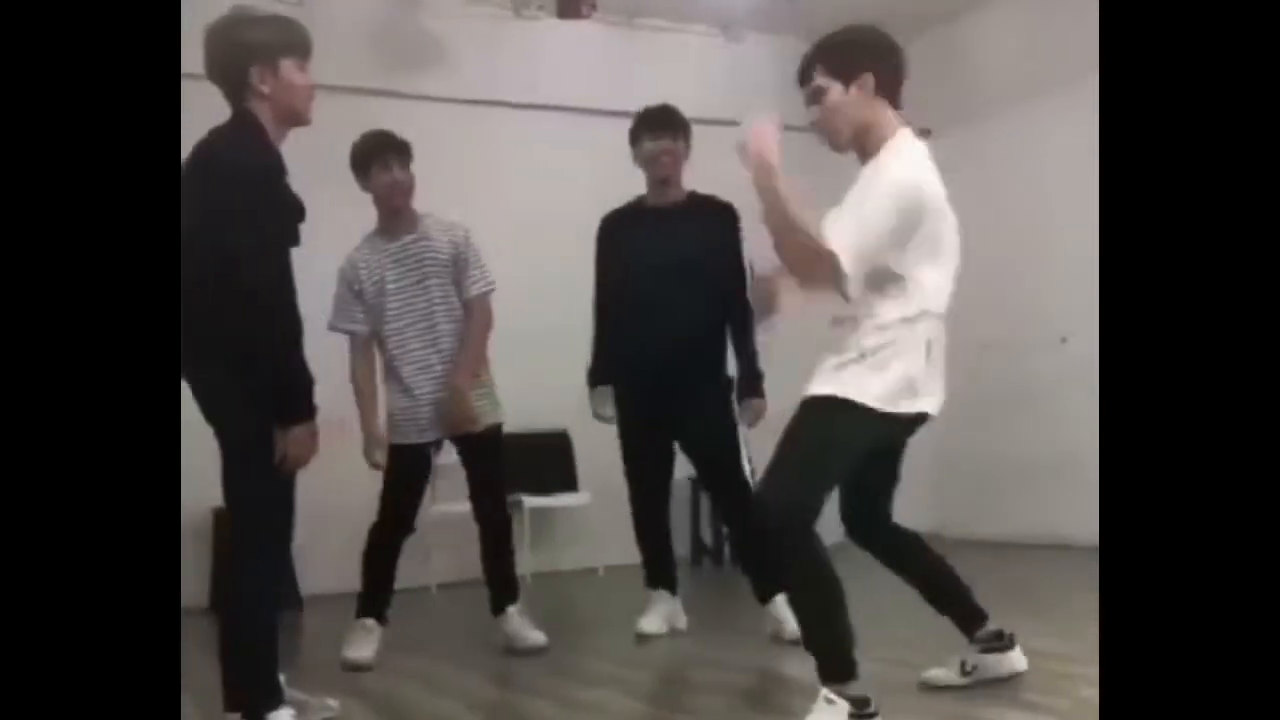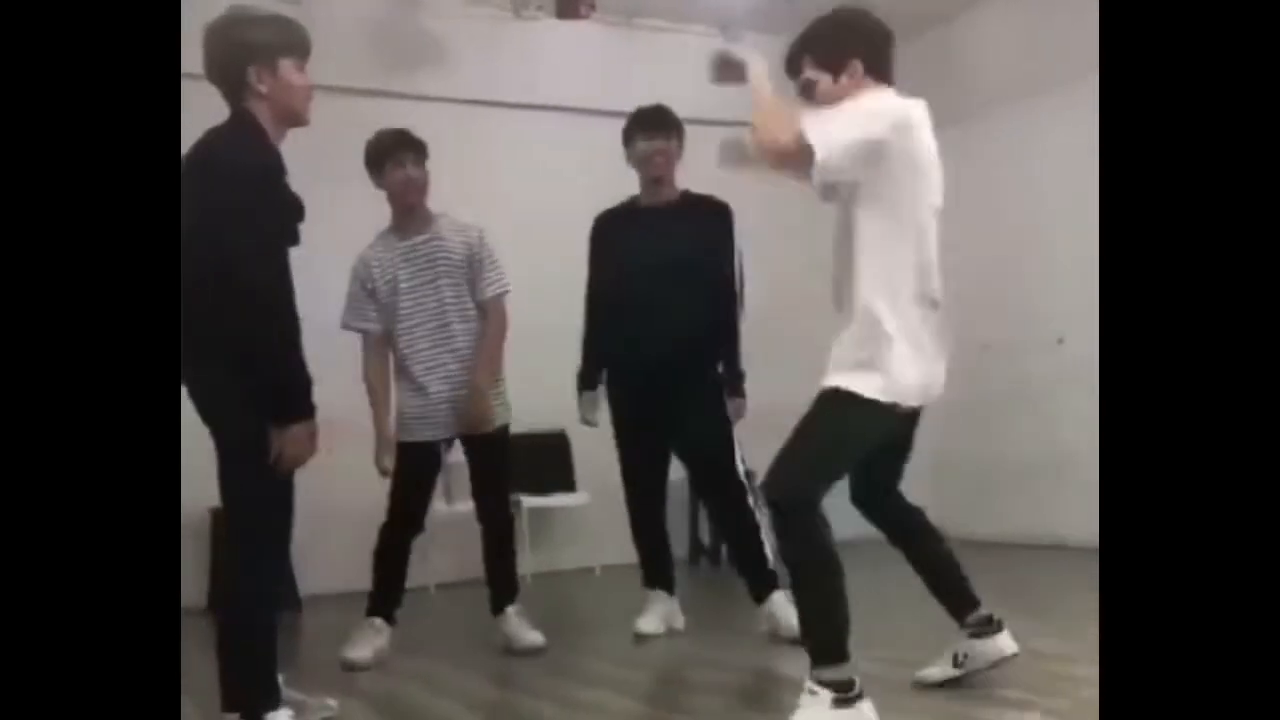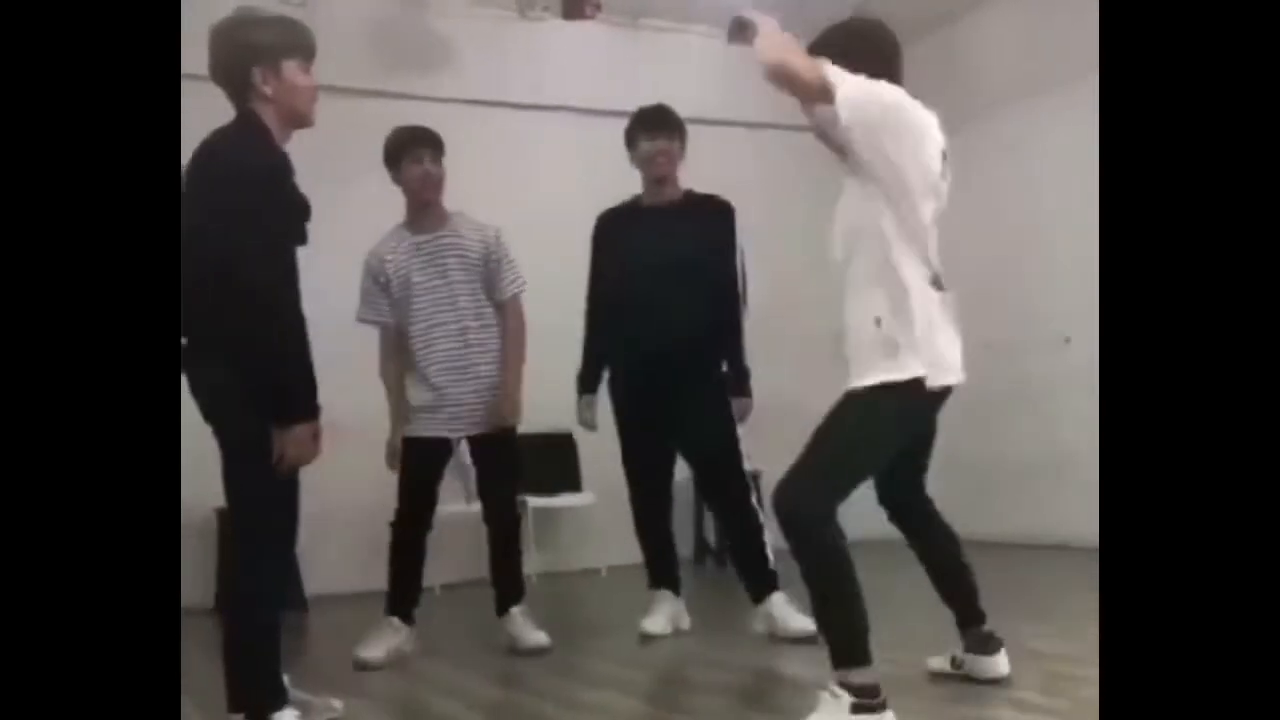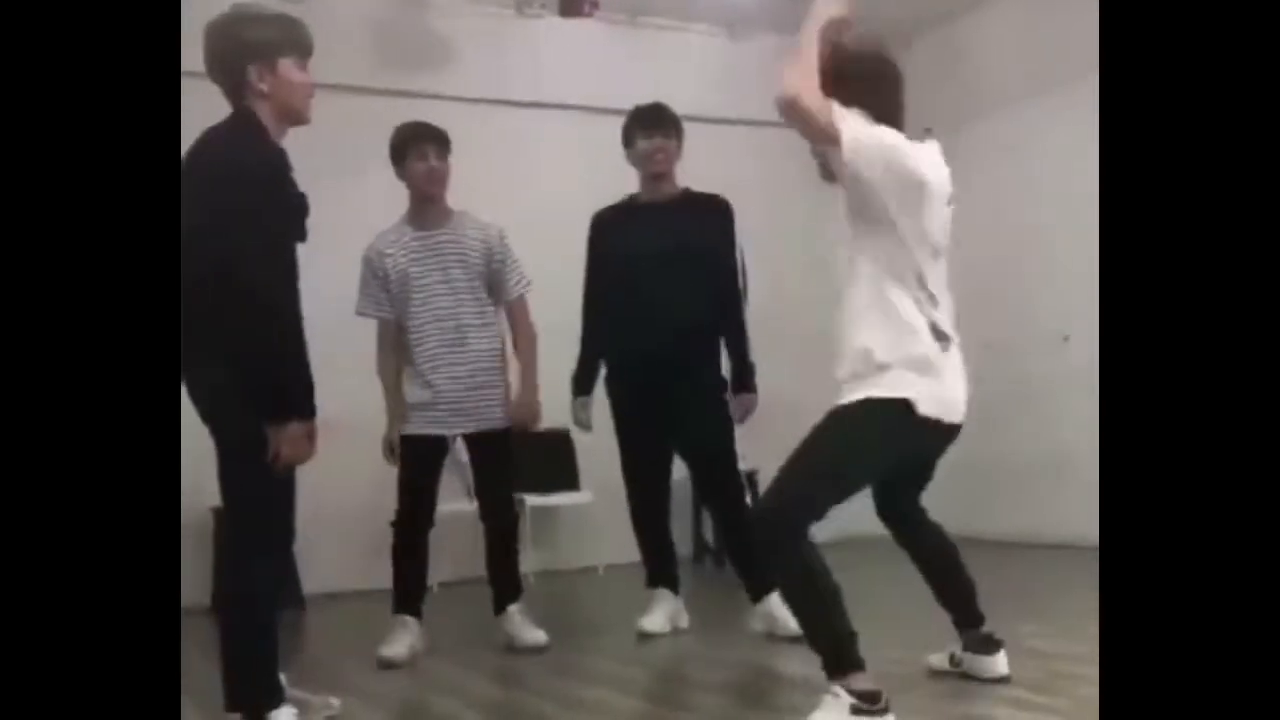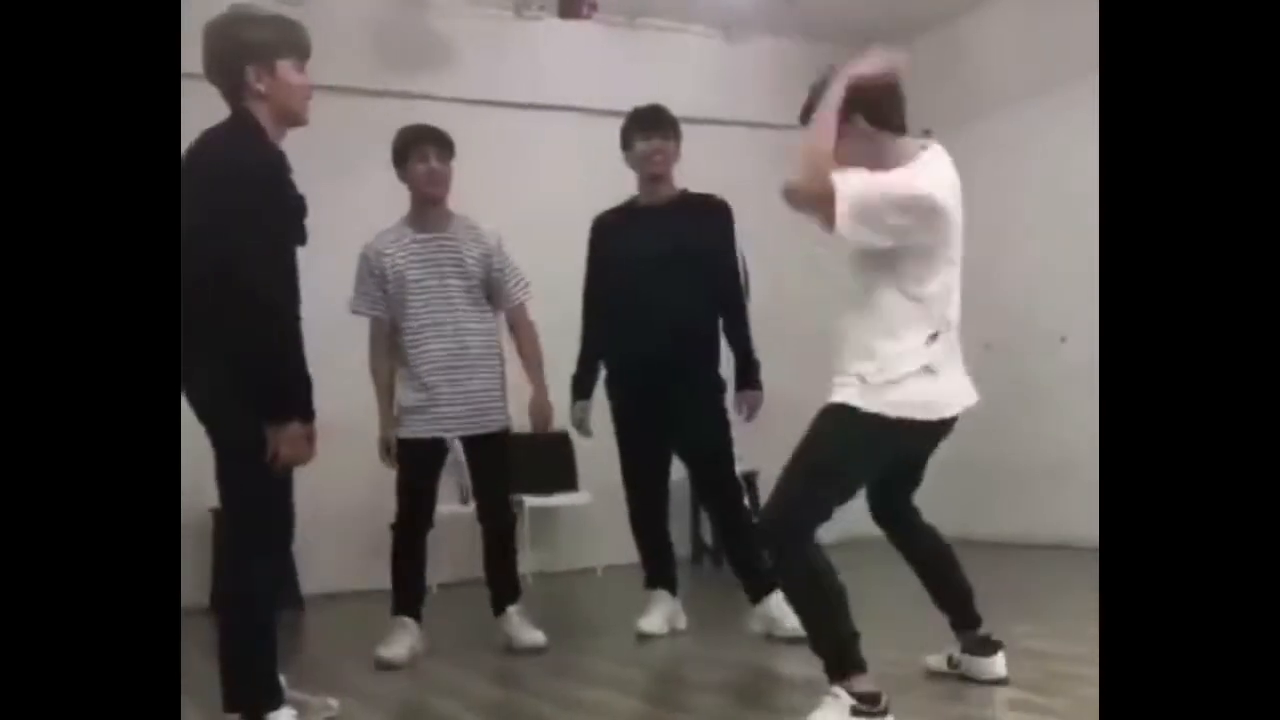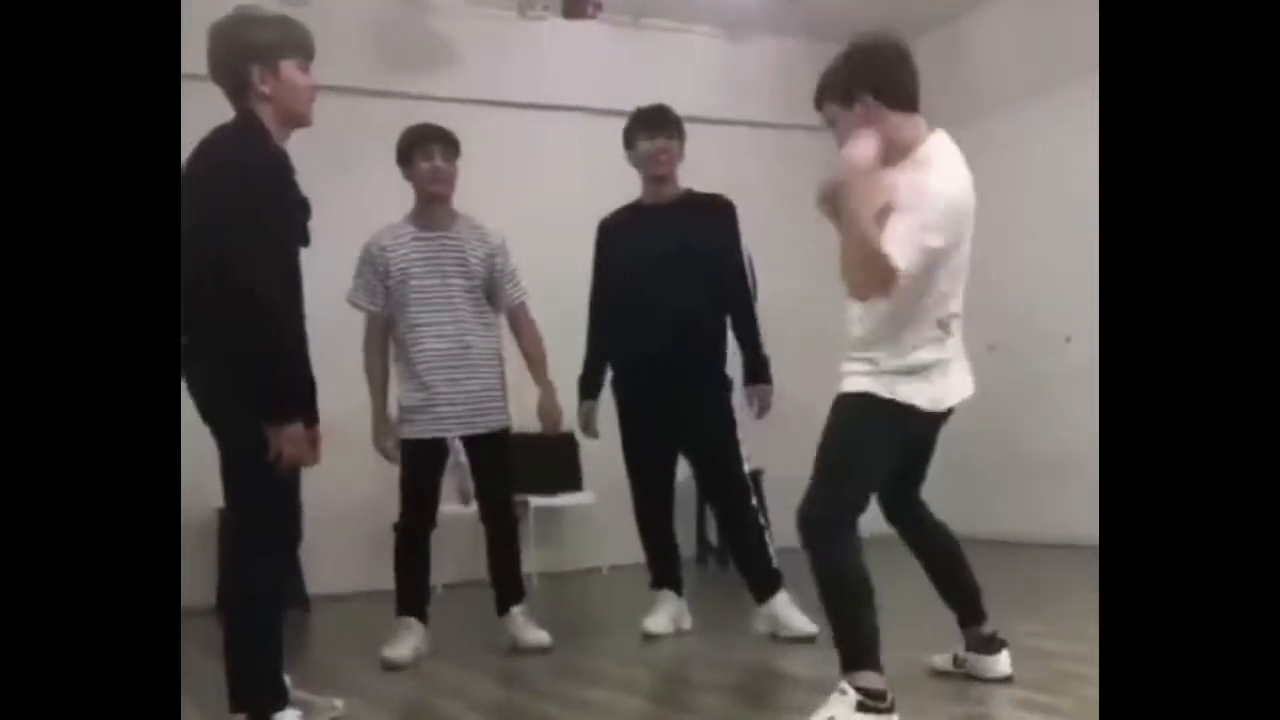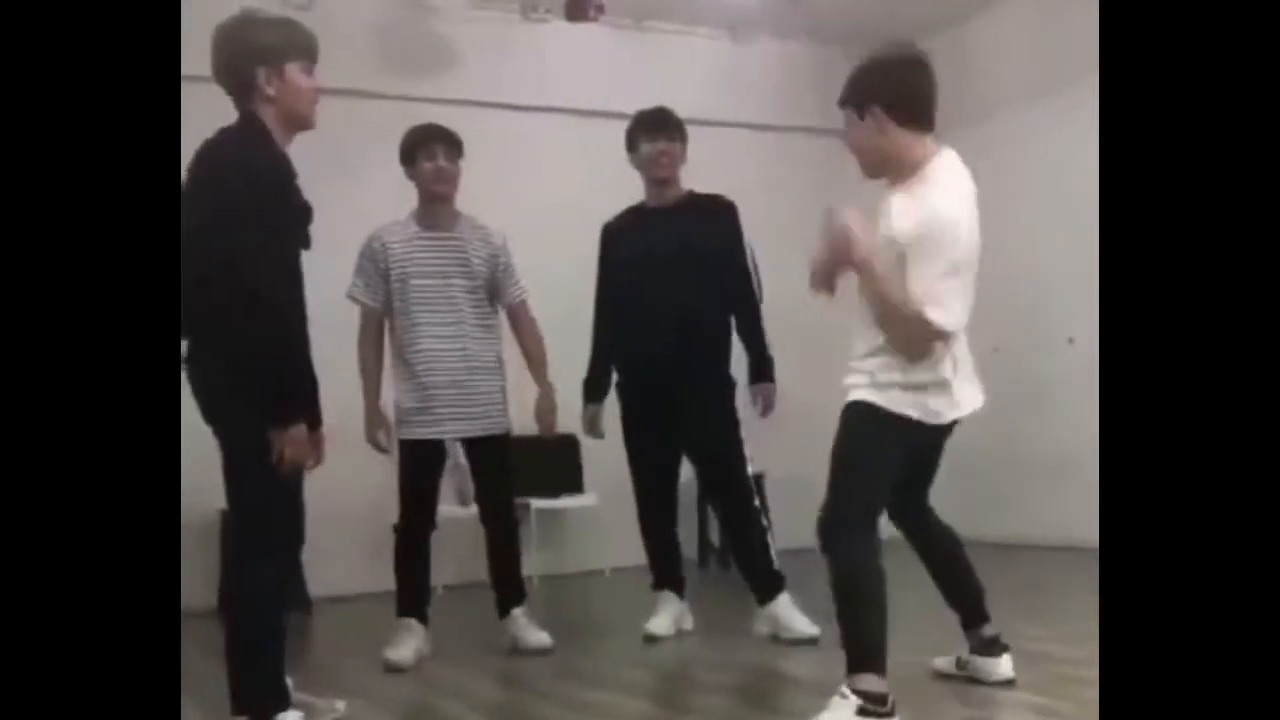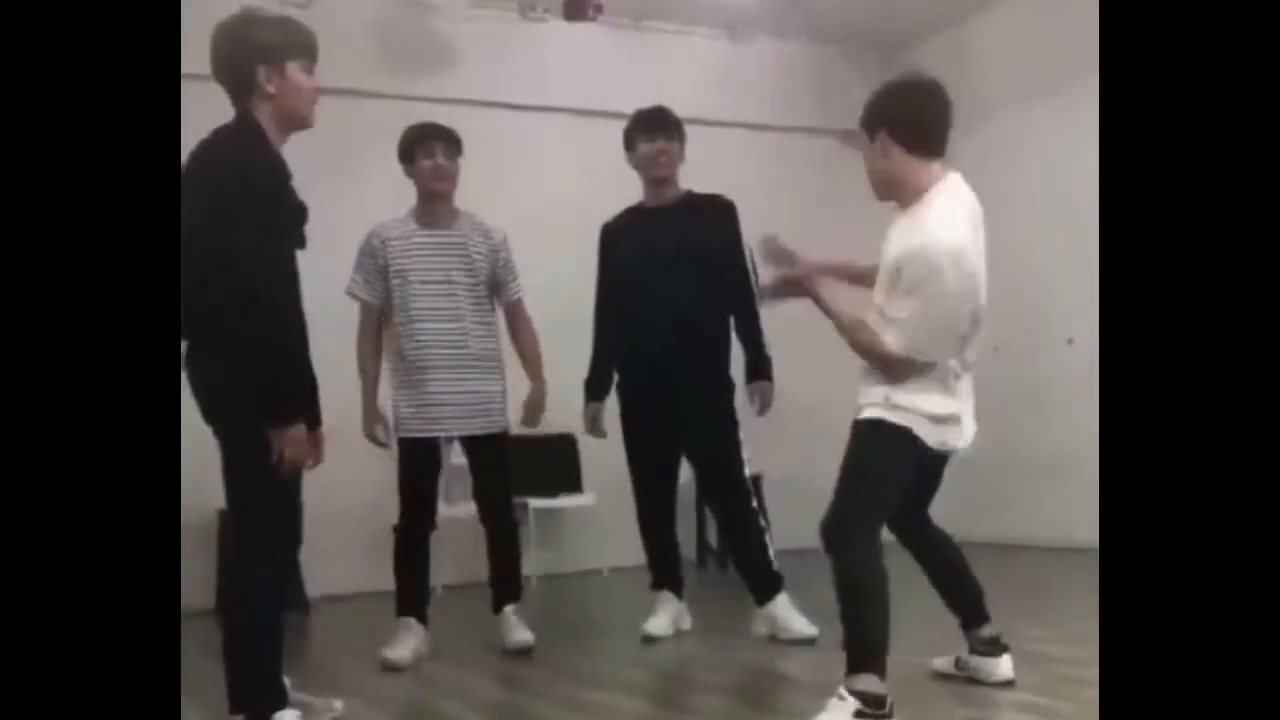
dt=0.1s
person 1, frame 1
left shoulder: (230, 157)
right shoulder: (243, 161)
right elbow: (259, 295)
left wrist: (290, 399)
right wrist: (292, 407)
left hip: (236, 373)
right hip: (246, 380)
left knee: (261, 536)
right knee: (260, 538)
person 1, frame 2
left shoulder: (228, 157)
right shoulder: (242, 161)
right elbow: (259, 294)
left wrist: (288, 400)
right wrist: (290, 407)
left hip: (234, 373)
right hip: (243, 380)
left knee: (258, 535)
right knee: (258, 539)
person 1, frame 3
left shoulder: (234, 158)
right shoulder: (249, 162)
right elbow: (264, 296)
left wrist: (294, 401)
right wrist: (293, 407)
left hip: (237, 374)
right hip: (246, 380)
left knee: (264, 537)
right knee: (262, 539)
person 1, frame 4
left shoulder: (228, 155)
right shoulder: (247, 159)
right elbow: (260, 293)
left wrist: (288, 400)
right wrist: (288, 406)
left hip: (235, 372)
right hip: (242, 379)
left knee: (260, 533)
right knee: (259, 537)
person 1, frame 5
left shoulder: (227, 157)
right shoulder: (244, 160)
right elbow: (259, 294)
left wrist: (287, 401)
right wrist: (285, 407)
left hip: (233, 374)
right hip: (241, 380)
left knee: (259, 535)
right knee: (258, 538)
person 1, frame 6
left shoulder: (235, 158)
right shoulder: (248, 161)
right elbow: (262, 295)
left wrist: (291, 403)
right wrist: (286, 408)
left hip: (237, 375)
right hip: (244, 381)
left knee: (265, 536)
right knee: (264, 540)
person 1, frame 7
left shoulder: (239, 161)
right shoulder: (249, 164)
right elbow: (264, 299)
left wrist: (295, 405)
right wrist: (290, 411)
left hip: (242, 378)
right hip: (249, 384)
left knee: (268, 539)
right knee: (266, 541)
person 1, frame 8
left shoulder: (232, 160)
right shoulder: (244, 164)
right elbow: (261, 298)
left wrist: (294, 405)
right wrist: (290, 411)
left hip: (240, 377)
right hip: (246, 383)
left knee: (266, 538)
right knee: (265, 541)
person 2, frame 1
left shoulder: (900, 173)
right shoulder: (886, 170)
left elbow: (816, 267)
left wrist: (766, 172)
left hip: (877, 382)
right hip: (868, 380)
left knee: (779, 510)
right knee: (870, 524)
right ankle: (990, 641)
person 2, frame 2
left shoulder: (892, 115)
right shoulder: (893, 127)
left elbow: (780, 147)
right elbow: (805, 154)
left wrist: (757, 75)
left hip: (884, 367)
right hip: (903, 360)
left knee: (790, 493)
right knee: (877, 497)
right ankle: (980, 628)
person 2, frame 3
left shoulder: (893, 112)
right shoulder: (913, 131)
left elbow: (787, 69)
left wrist: (765, 27)
left hip: (901, 361)
right hip: (916, 358)
left knee: (801, 504)
right knee: (905, 498)
right ankle: (981, 644)
person 2, frame 4
left shoulder: (899, 162)
right shoulder: (916, 161)
left elbow: (796, 101)
left hip: (895, 391)
right hip: (930, 391)
left knee: (776, 518)
right knee: (900, 510)
right ankle: (979, 644)
person 2, frame 5
left shoulder: (914, 190)
right shoulder: (924, 162)
left elbow: (804, 190)
right elbow: (829, 201)
left wrist: (840, 83)
left hip: (886, 397)
right hip: (921, 391)
left knee: (785, 526)
right knee: (895, 512)
right ankle: (979, 646)
person 2, frame 6
left shoulder: (938, 185)
right shoulder: (921, 157)
left elbow: (866, 277)
right elbow: (876, 250)
left wrist: (860, 179)
right wrist: (847, 198)
left hip: (891, 381)
right hip: (915, 379)
left knee: (825, 521)
right knee: (903, 506)
right ankle: (983, 642)
person 2, frame 7
left shoulder: (941, 209)
right shoulder: (924, 177)
left elbow: (915, 334)
right elbow: (890, 256)
left wrist: (856, 254)
right wrist: (842, 254)
left hip: (898, 393)
right hip: (920, 391)
left knee: (845, 526)
right knee: (911, 510)
right ankle: (986, 644)
person 2, frame 8
left shoulder: (932, 241)
right shoulder: (951, 196)
left elbow: (890, 357)
right elbow: (894, 284)
left wrist: (817, 295)
right wrist: (815, 267)
left hip: (905, 410)
right hip: (932, 407)
left knee: (848, 531)
right knee: (909, 521)
right ankle: (987, 646)
person 3, frame 1
left shoulder: (453, 238)
right shoulder: (358, 265)
left elbow: (481, 314)
right elbow: (361, 351)
left wrist: (460, 384)
right wrist: (370, 424)
left hip: (472, 402)
right hip: (408, 415)
left knee: (493, 512)
right knee: (392, 520)
left ankle: (508, 610)
right ankle: (369, 621)
person 3, frame 2
left shoulder: (468, 238)
right shoulder: (371, 263)
left elbow: (495, 316)
right elbow: (374, 351)
left wrist: (481, 385)
right wrist: (381, 428)
left hip: (480, 406)
right hip: (418, 415)
left knee: (496, 512)
right knee: (402, 519)
left ankle: (507, 610)
right ankle: (377, 621)
person 3, frame 3
left shoulder: (483, 237)
right shoulder: (384, 257)
left elbow: (512, 315)
right elbow: (390, 345)
left wrist: (510, 385)
right wrist: (396, 422)
left hip: (491, 404)
right hip: (426, 410)
left knee: (503, 512)
right knee: (411, 516)
left ankle: (512, 610)
right ankle: (396, 622)
person 3, frame 4
left shoulder: (486, 237)
right shoulder: (383, 252)
left elbow: (518, 313)
right elbow: (388, 340)
left wrist: (528, 385)
right wrist: (392, 416)
left hip: (489, 403)
right hip: (422, 409)
left knee: (500, 511)
right knee: (412, 516)
left ankle: (510, 608)
right ankle: (407, 620)
person 3, frame 5
left shoulder: (484, 243)
right shoulder: (381, 252)
left elbow: (519, 318)
right elbow: (381, 340)
left wrist: (539, 389)
right wrist: (385, 417)
left hip: (485, 406)
right hip: (419, 411)
left knee: (497, 513)
right knee: (411, 519)
left ankle: (509, 609)
right ankle: (406, 622)
person 3, frame 6
left shoulder: (488, 242)
right shoulder: (383, 248)
left elbow: (519, 316)
right elbow: (377, 334)
left wrist: (546, 388)
right wrist: (378, 409)
left hip: (485, 405)
right hip: (419, 410)
left knee: (500, 512)
right knee: (415, 519)
left ankle: (514, 611)
right ankle: (411, 622)
person 3, frame 7
left shoulder: (489, 242)
right shoulder: (384, 244)
left elbow: (520, 315)
right elbow: (372, 329)
left wrist: (544, 386)
right wrist: (372, 404)
left hip: (486, 407)
right hip: (418, 410)
left knee: (500, 514)
right knee: (414, 520)
left ankle: (515, 612)
right ankle: (412, 624)
person 3, frame 8
left shoulder: (489, 239)
right shoulder: (384, 241)
left elbow: (517, 315)
right elbow: (371, 326)
left wrist: (538, 381)
right wrist: (369, 401)
left hip: (485, 404)
right hip: (417, 408)
left knee: (499, 512)
right knee: (414, 519)
left ankle: (509, 611)
right ankle: (411, 624)
person 4, frame 1
left shoulder: (717, 218)
right shoulder: (617, 227)
left elbow: (737, 305)
right elbow: (607, 311)
left wrist: (751, 380)
right wrist: (601, 378)
left hip: (704, 383)
right hip: (639, 386)
left knee: (733, 489)
right knee: (647, 496)
left ankle: (774, 596)
right ankle: (663, 595)
person 4, frame 2
left shoulder: (711, 216)
right shoulder: (610, 227)
left elbow: (726, 305)
right elbow: (599, 310)
left wrist: (733, 379)
right wrist: (589, 379)
left hip: (696, 381)
right hip: (632, 385)
left knee: (725, 487)
right knee: (643, 495)
left ankle: (770, 595)
right ankle: (661, 596)
person 4, frame 3
left shoulder: (714, 215)
right shoulder: (613, 226)
left elbow: (729, 304)
right elbow: (600, 310)
left wrist: (739, 379)
right wrist: (589, 382)
left hip: (700, 380)
right hip: (636, 386)
left knee: (729, 487)
right knee: (649, 495)
left ankle: (768, 596)
right ankle: (667, 596)
person 4, frame 4
left shoulder: (711, 213)
right shoulder: (609, 224)
left elbow: (729, 300)
right elbow: (596, 309)
left wrist: (742, 375)
right wrist: (584, 382)
left hip: (697, 378)
right hip: (633, 383)
left knee: (724, 486)
right knee: (646, 493)
left ankle: (766, 596)
right ankle: (665, 594)
person 4, frame 5
left shoulder: (710, 214)
right shoulder: (609, 227)
left elbow: (731, 300)
right elbow: (595, 312)
left wrist: (748, 373)
right wrist: (583, 385)
left hip: (696, 379)
right hip: (632, 385)
left knee: (722, 488)
right knee: (645, 495)
left ankle: (765, 596)
right ankle: (663, 595)
person 4, frame 6
left shoulder: (715, 213)
right shoulder: (615, 229)
left elbow: (738, 297)
right elbow: (602, 313)
left wrist: (757, 367)
right wrist: (589, 386)
left hip: (702, 379)
right hip: (638, 384)
left knee: (729, 487)
right knee: (651, 494)
left ankle: (771, 597)
right ankle: (669, 595)
person 4, frame 7
left shoulder: (717, 215)
right shoulder: (619, 231)
left elbow: (743, 296)
right elbow: (607, 316)
left wrist: (761, 366)
right wrist: (594, 388)
left hip: (706, 381)
right hip: (642, 386)
left knee: (732, 488)
right knee: (654, 496)
left ankle: (772, 599)
right ankle: (670, 597)
person 4, frame 8
left shoulder: (716, 214)
right shoulder: (617, 232)
left elbow: (741, 296)
right elbow: (607, 316)
left wrist: (758, 366)
right wrist: (596, 388)
left hip: (705, 381)
right hip: (641, 386)
left knee: (729, 489)
right knee: (653, 496)
left ankle: (771, 599)
right ankle: (669, 597)
